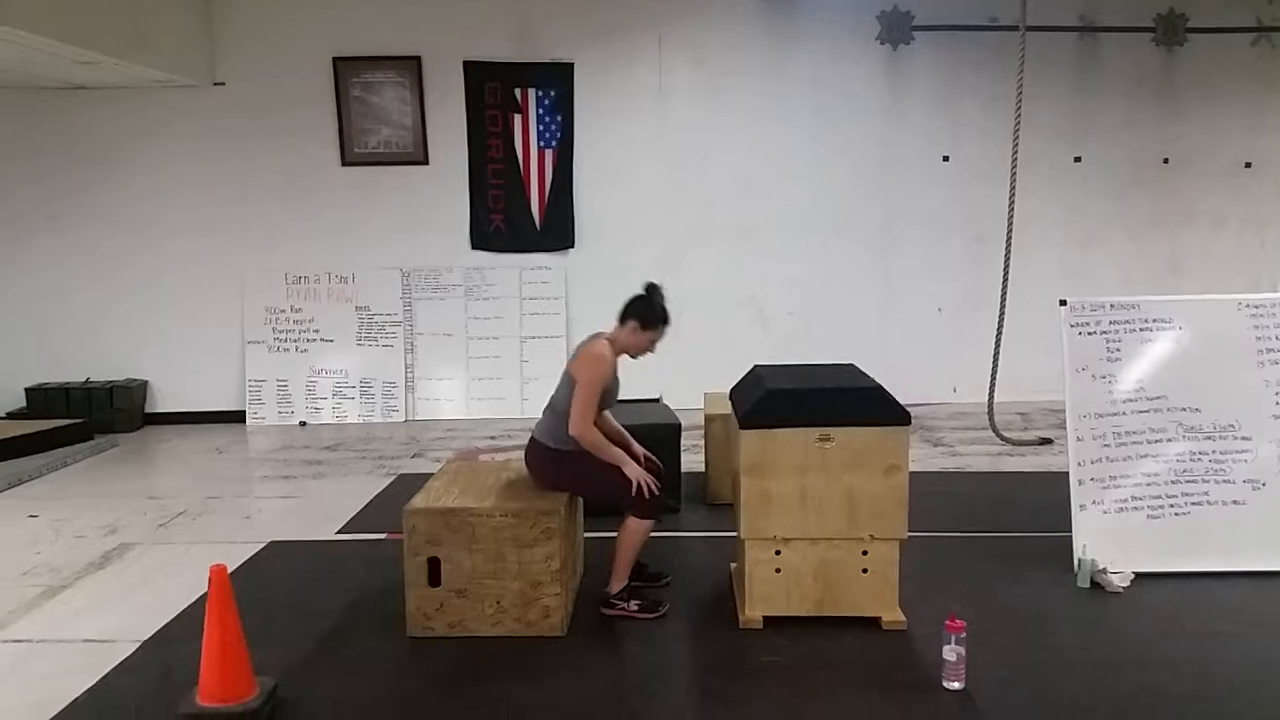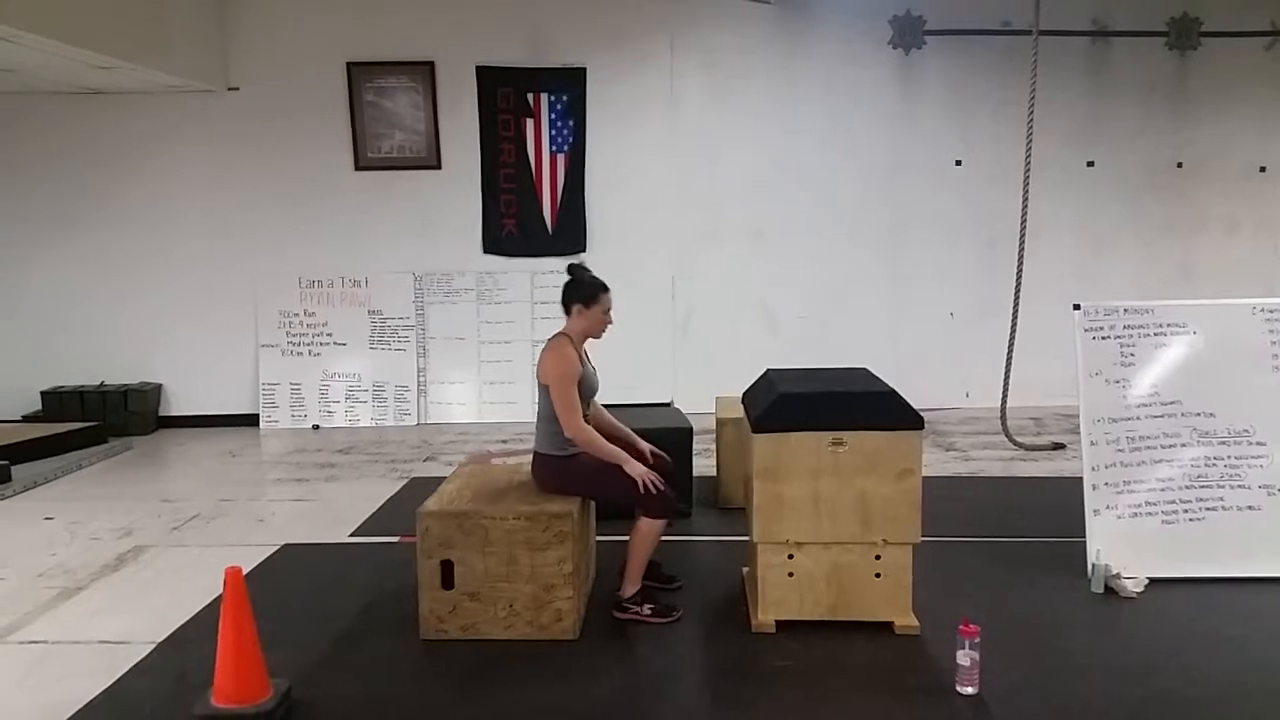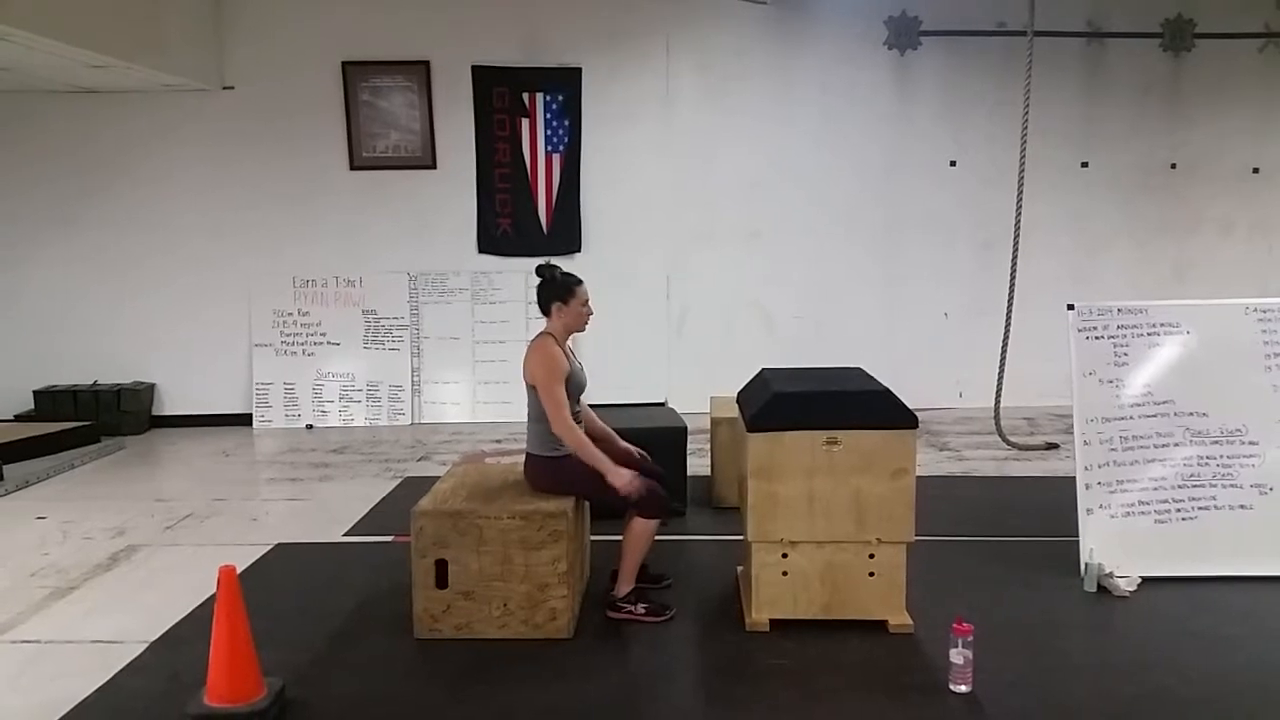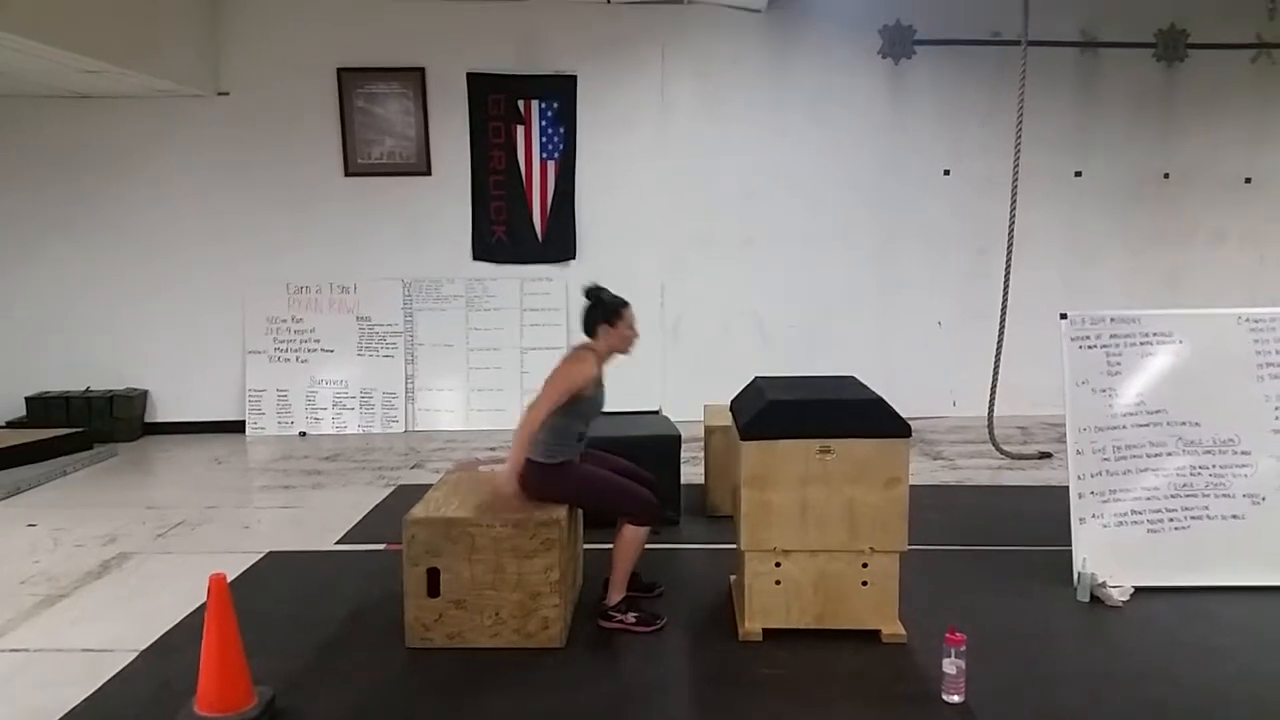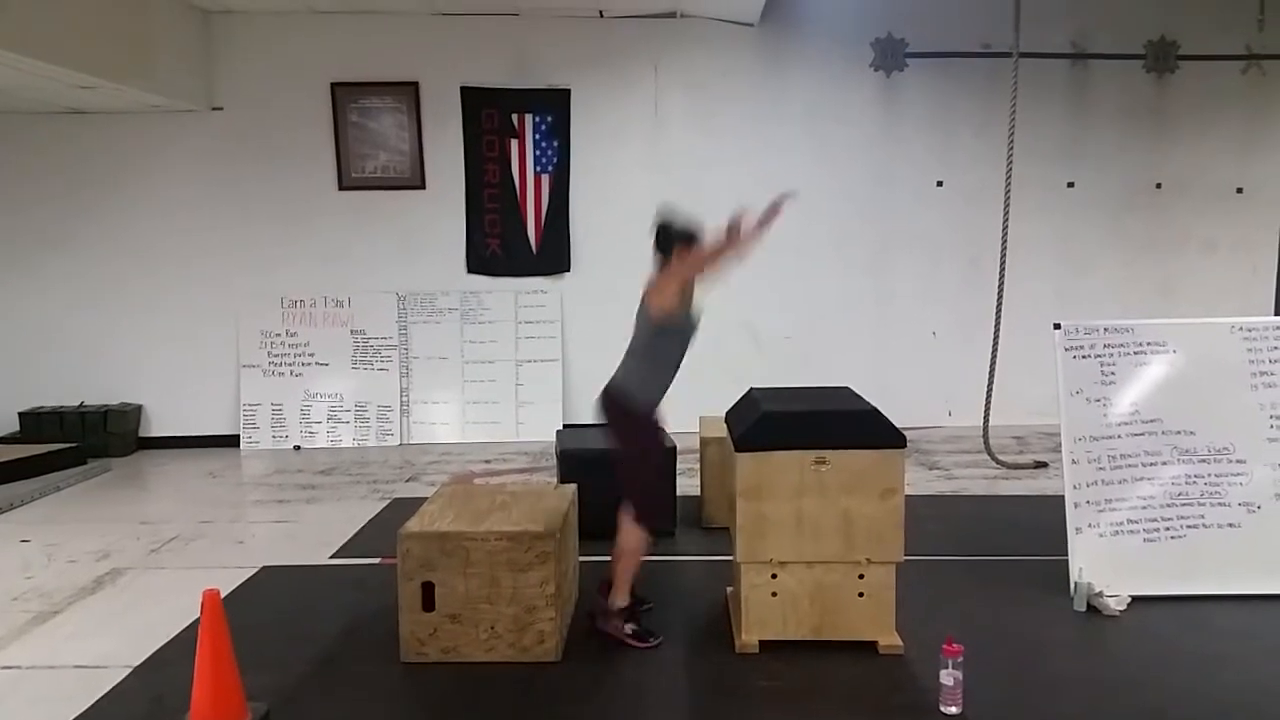
dt=0.4s
person 1, frame 1
left shoulder: (604, 345)
right shoulder: (600, 357)
right elbow: (580, 428)
left wrist: (630, 445)
right wrist: (624, 462)
left hip: (560, 448)
right hip: (552, 456)
left knee: (651, 474)
right knee: (647, 498)
left ankle: (627, 565)
right ankle: (616, 595)
person 1, frame 2
left shoulder: (574, 346)
right shoulder: (561, 354)
left elbow: (590, 408)
right elbow: (574, 429)
left wrist: (635, 441)
right wrist: (626, 461)
left hip: (571, 454)
right hip: (558, 463)
left knee: (660, 469)
right knee: (659, 499)
left ankle: (641, 564)
right ankle: (629, 598)
person 1, frame 3
left shoulder: (559, 345)
right shoulder: (546, 352)
right elbow: (562, 425)
left wrist: (618, 444)
right wrist: (610, 468)
left hip: (566, 453)
right hip: (551, 464)
left knee: (650, 476)
right knee: (652, 499)
left ankle: (630, 567)
right ankle: (623, 597)
person 1, frame 4
left shoulder: (591, 359)
right shoulder: (583, 366)
right elbow: (535, 414)
right wrist: (512, 472)
left hip: (564, 457)
right hip: (546, 469)
left knee: (646, 485)
right knee: (643, 507)
left ankle: (621, 576)
right ankle: (615, 607)
person 1, frame 5
left shoulder: (669, 285)
right shoulder: (671, 281)
left elbow: (715, 253)
right elbow: (725, 254)
left wrist: (726, 238)
right wrist: (764, 220)
left hip: (627, 403)
right hip: (630, 409)
left knee: (644, 499)
right knee: (648, 506)
left ankle: (617, 586)
right ankle: (618, 608)
